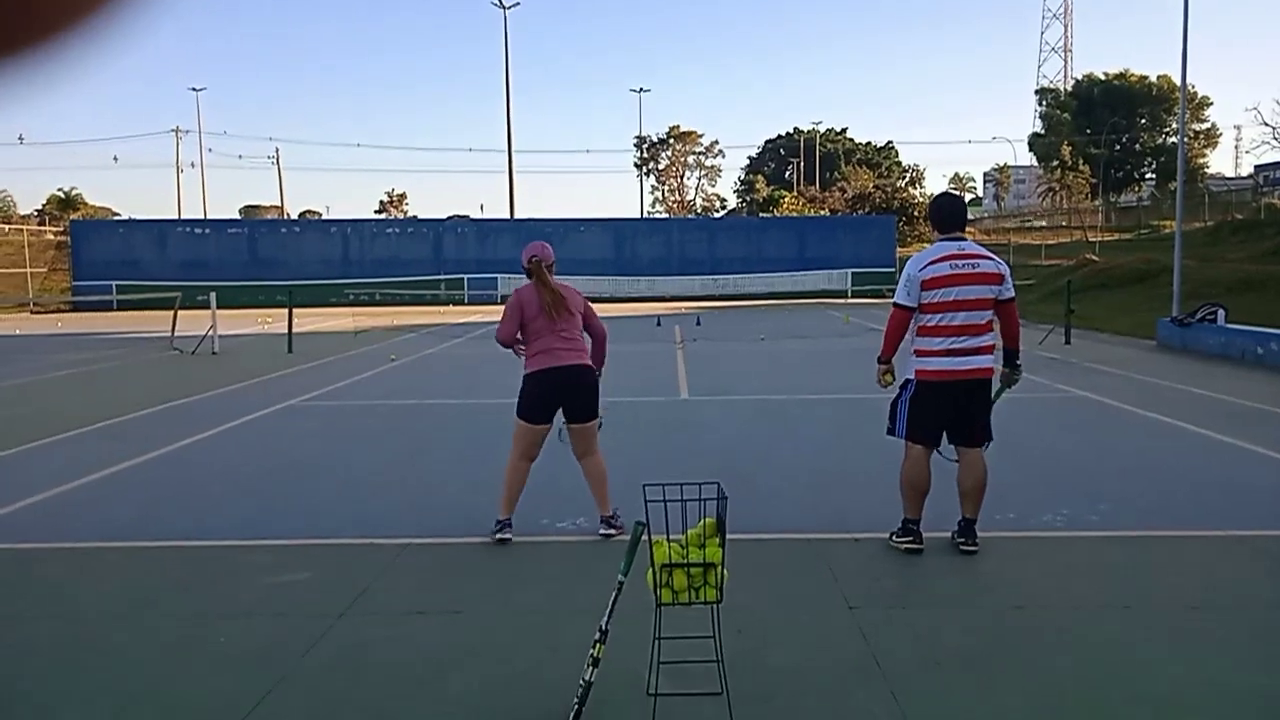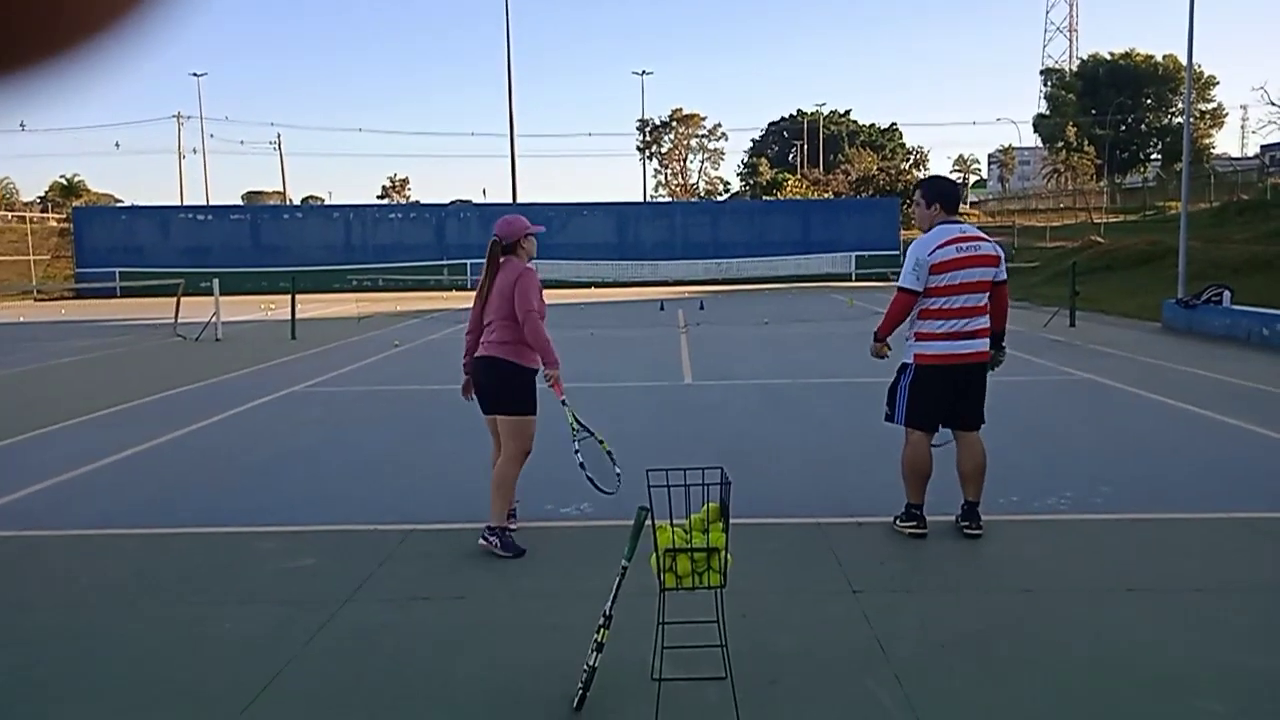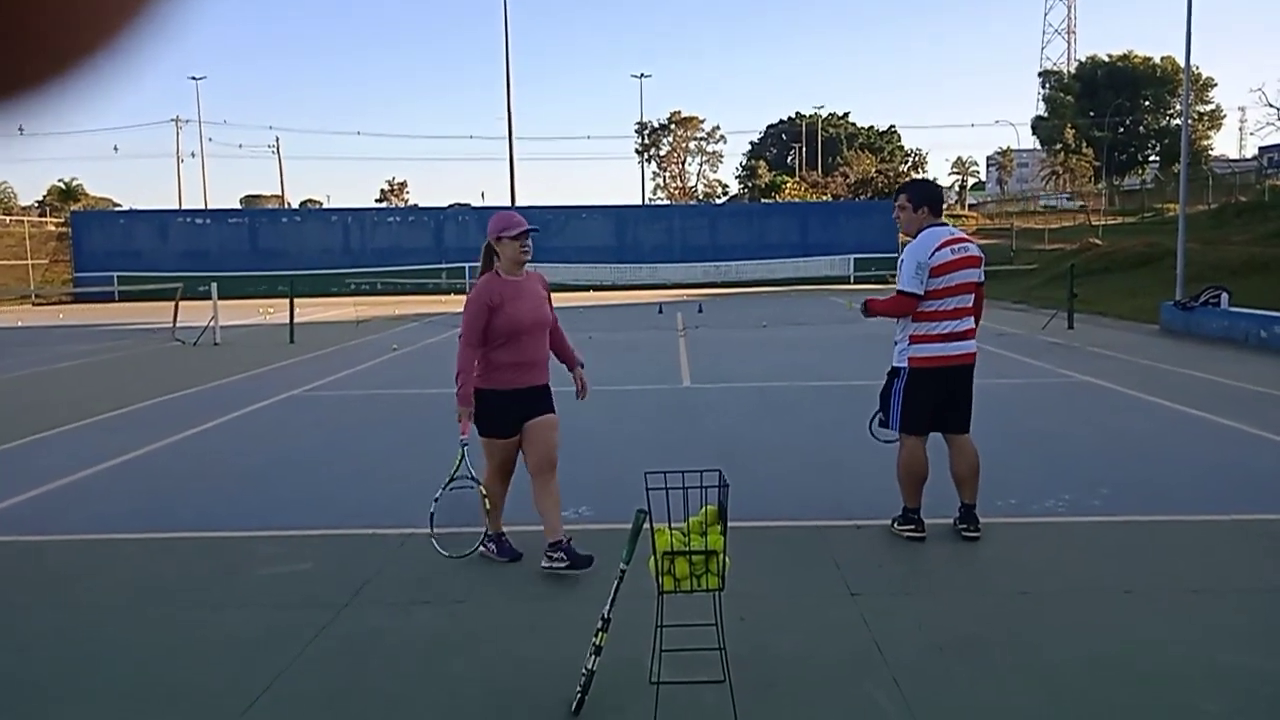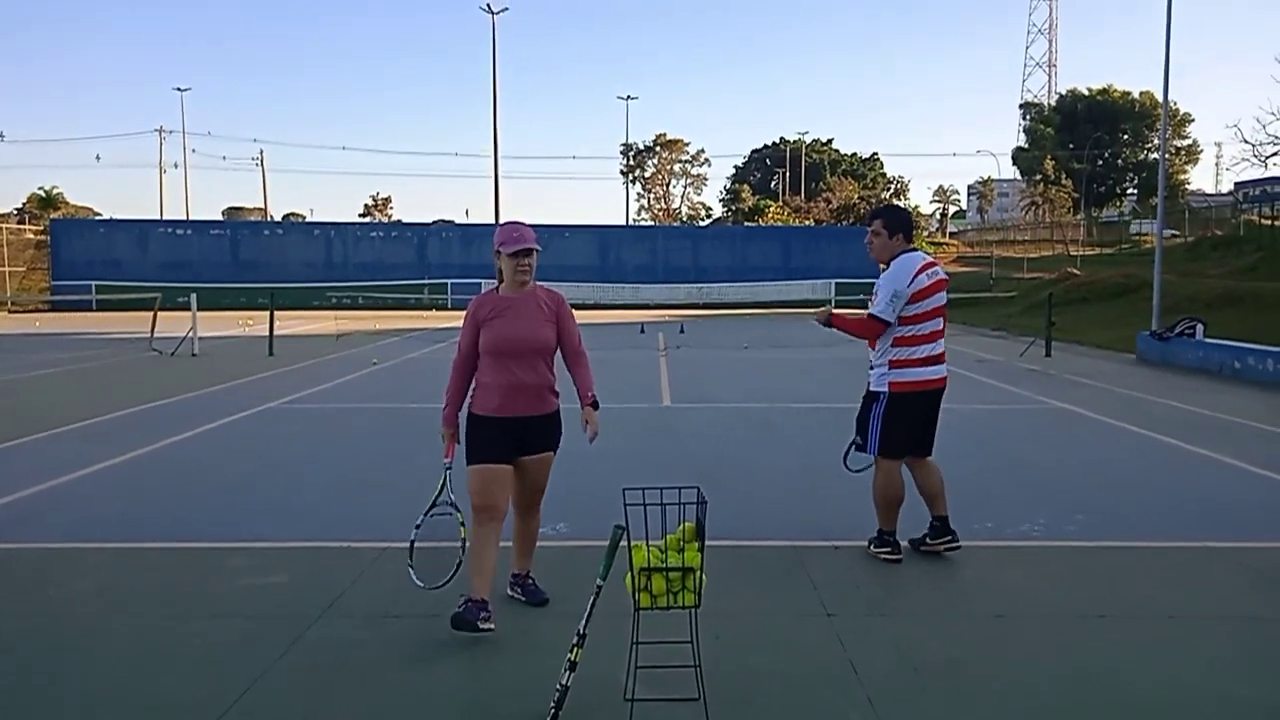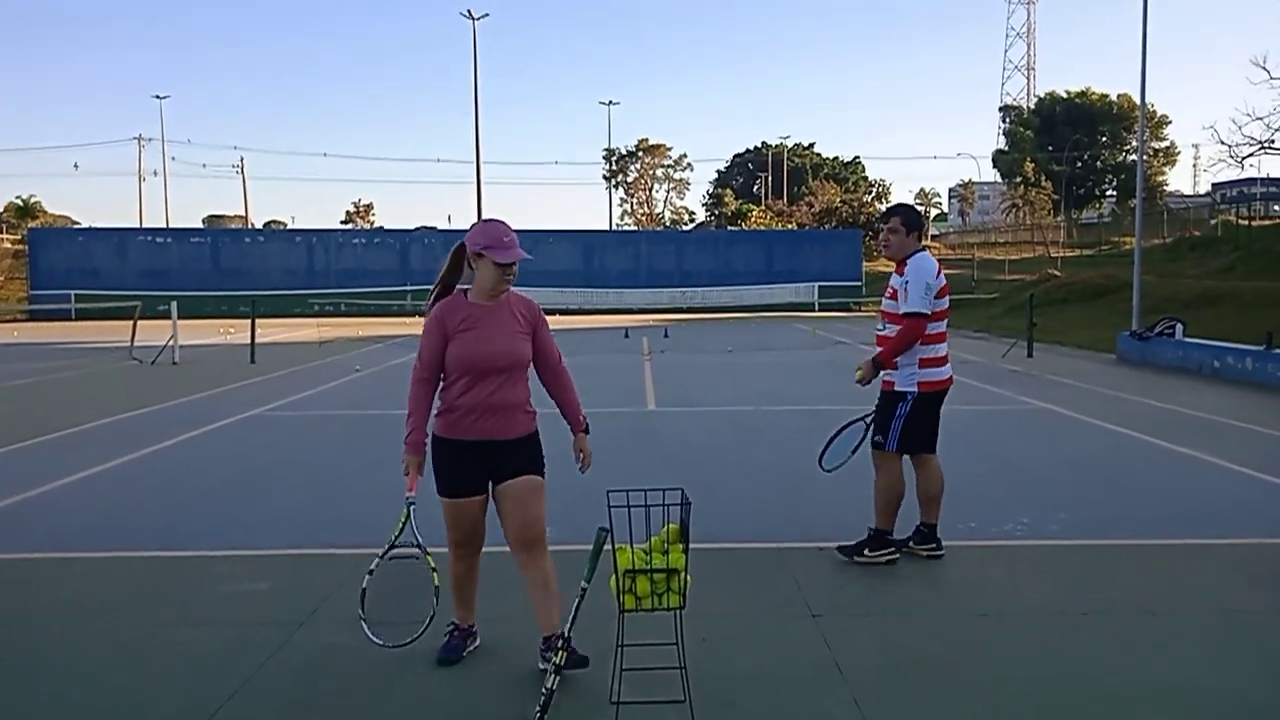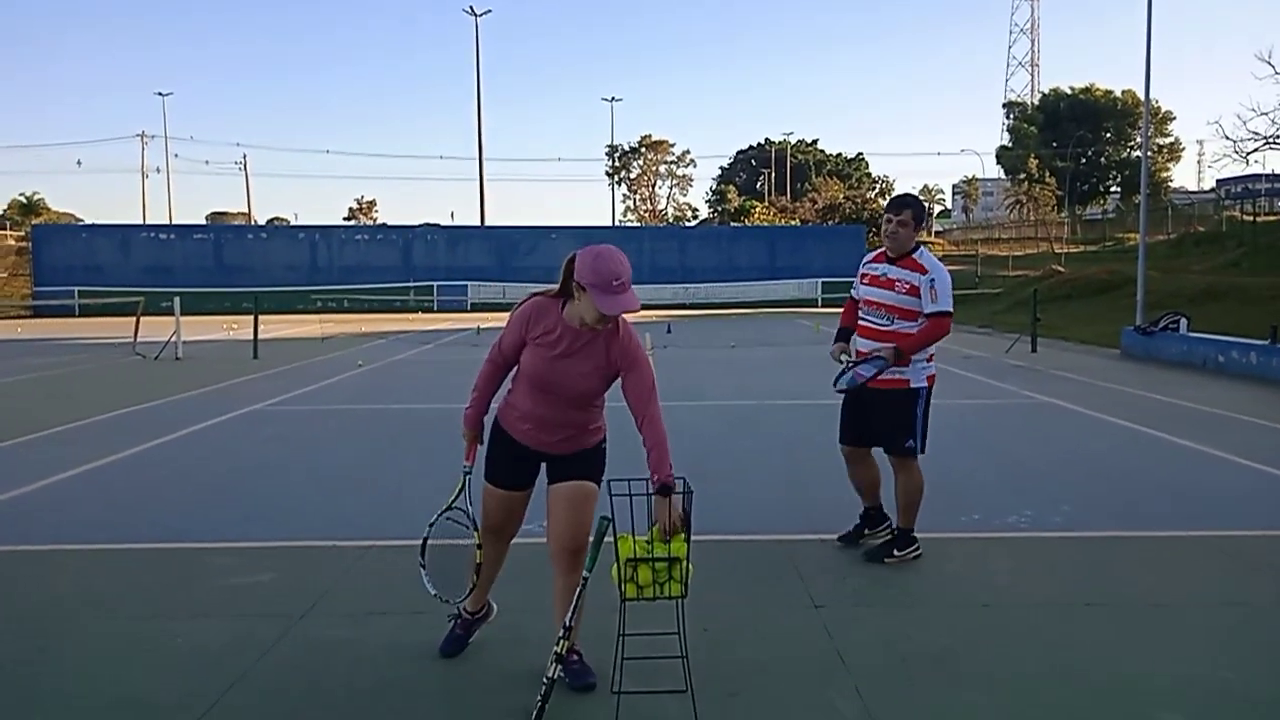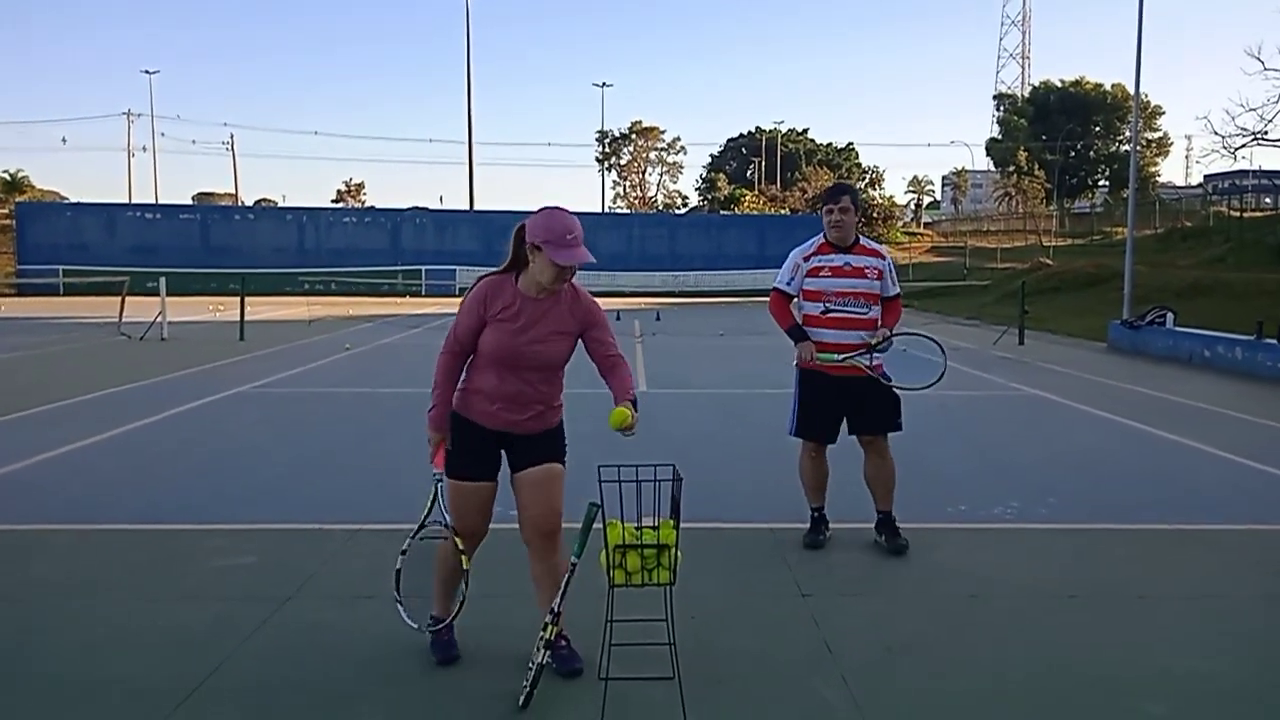
dt=0.7s
person 1, frame 1
left shoulder: (519, 297)
right shoulder: (573, 295)
left elbow: (503, 337)
right elbow: (599, 335)
left wrist: (519, 344)
right wrist: (596, 366)
left hip: (540, 379)
right hip: (580, 374)
left knee: (521, 455)
right knee: (589, 452)
left ankle: (504, 521)
right ankle: (608, 517)
person 1, frame 2
left shoulder: (491, 278)
right shoulder: (524, 275)
left elbow: (474, 329)
right elbow: (529, 319)
left wrist: (470, 371)
right wrist: (550, 361)
left hip: (485, 366)
right hip: (512, 370)
left knee: (503, 449)
right knee: (515, 453)
left ankle: (506, 511)
right ankle: (494, 530)
person 1, frame 3
left shoulder: (538, 284)
right shoulder: (485, 291)
left elbow: (552, 331)
right elbow: (469, 344)
left wrist: (574, 365)
right wrist: (465, 395)
left hip: (536, 392)
right hip: (494, 395)
left knee: (545, 468)
right knee: (500, 469)
left ankle: (557, 548)
right ankle: (492, 538)
person 1, frame 4
left shoulder: (554, 302)
right shoulder: (481, 306)
left elbow: (575, 355)
right elbow: (464, 363)
left wrist: (588, 402)
right wrist: (449, 415)
left hip: (541, 420)
right hip: (487, 422)
left knee: (529, 505)
right knee: (486, 511)
left ankle: (521, 577)
right ankle: (477, 603)
person 1, frame 5
left shoulder: (528, 312)
right shoulder: (445, 313)
left elbow: (553, 371)
right elbow: (424, 380)
left wrist: (578, 426)
right wrist: (413, 443)
left hip: (518, 441)
right hip: (457, 445)
left knee: (531, 540)
right knee: (464, 545)
left ankle: (552, 641)
right ankle: (463, 629)
person 1, frame 6
left shoulder: (623, 342)
right shoulder: (535, 312)
left elbow: (648, 413)
right elbow: (498, 361)
left wrist: (663, 488)
right wrist: (473, 417)
left hip: (580, 449)
right hip: (513, 436)
left knee: (570, 549)
right knee: (494, 531)
left ankle: (567, 649)
right ankle: (475, 608)
person 1, frame 7
left shoulder: (580, 305)
right shoulder: (489, 293)
left elbow: (612, 360)
right elbow: (452, 355)
left wrist: (625, 401)
right wrist: (438, 419)
left hip: (541, 431)
right hip: (474, 427)
left knee: (546, 534)
right knee: (464, 530)
left ankle: (556, 635)
right ankle: (440, 621)
person 2, frame 1
left shoulder: (920, 264)
right shoulder: (994, 264)
left elbow: (900, 318)
right elbow: (1009, 317)
left wrist: (885, 359)
right wrist: (1011, 361)
left hip: (930, 374)
right hip: (977, 373)
left knee: (917, 449)
right knee: (972, 451)
left ankle: (911, 529)
right ankle: (968, 530)
person 2, frame 2
left shoulder: (924, 247)
right shoulder: (989, 246)
left elbow: (905, 302)
right elbow: (1000, 299)
left wrist: (880, 336)
right wrist: (996, 342)
left hip: (929, 358)
right hip: (974, 355)
left knee: (918, 434)
right knee: (968, 433)
left ankle: (914, 513)
right ankle: (971, 513)
person 2, frame 3
left shoulder: (918, 249)
right shoulder: (970, 247)
left elbow: (904, 305)
right elbow: (977, 301)
left wrist: (870, 306)
left hip: (920, 361)
right hip: (962, 356)
left knee: (912, 438)
right knee: (959, 435)
left ankle: (911, 517)
right ankle: (969, 515)
person 2, frame 4
left shoulder: (895, 276)
right shoulder: (932, 268)
left elbow: (872, 328)
left wrist: (831, 319)
left hip: (896, 385)
right hip: (930, 380)
left knee: (886, 460)
right knee: (918, 458)
left ankle: (886, 539)
right ankle: (942, 529)
person 2, frame 5
left shoulder: (916, 271)
right shoulder: (912, 268)
left elbow: (912, 328)
left wrist: (876, 363)
right wrist: (884, 365)
left hip: (911, 383)
right hip: (924, 380)
left knee: (885, 455)
right knee: (923, 454)
left ankle: (882, 540)
right ankle: (927, 535)
person 2, frame 6
left shoulder: (930, 271)
right shoulder: (870, 262)
left elbow: (940, 324)
right elbow: (854, 305)
left wrist: (898, 352)
right wrist: (843, 338)
left hip: (907, 383)
right hip: (866, 378)
left knee: (903, 457)
right knee: (852, 448)
left ankle: (905, 538)
right ankle: (874, 518)
person 2, frame 7
left shoulder: (879, 257)
right shoulder: (804, 256)
left elbow: (892, 301)
right elbow: (778, 301)
left wrist: (886, 327)
right wrist: (799, 338)
left hip: (865, 368)
right hip: (817, 369)
left knee: (876, 443)
right knee: (813, 444)
left ankle: (886, 521)
right ankle: (818, 518)
